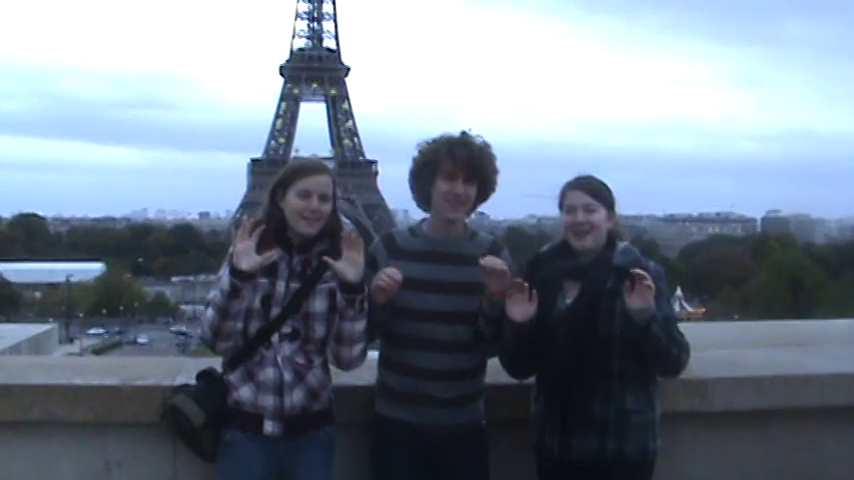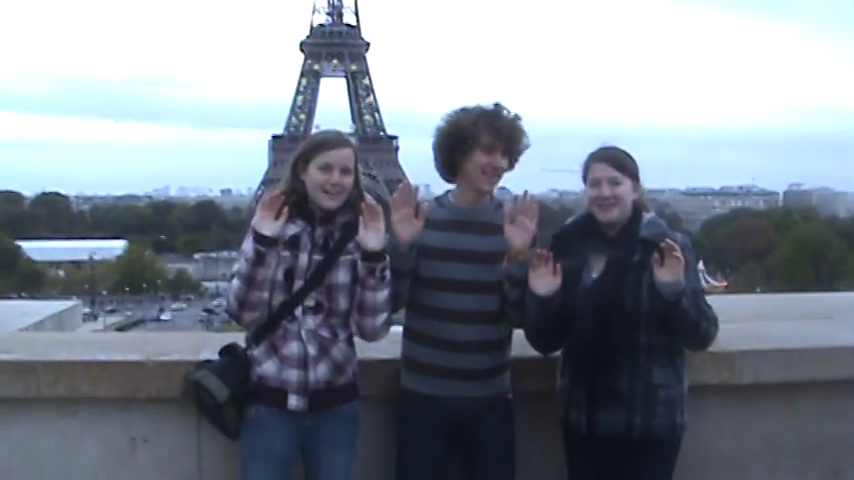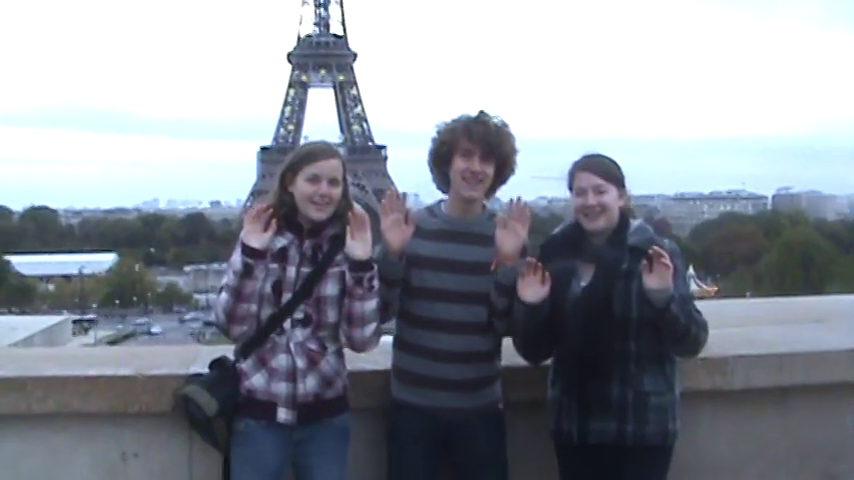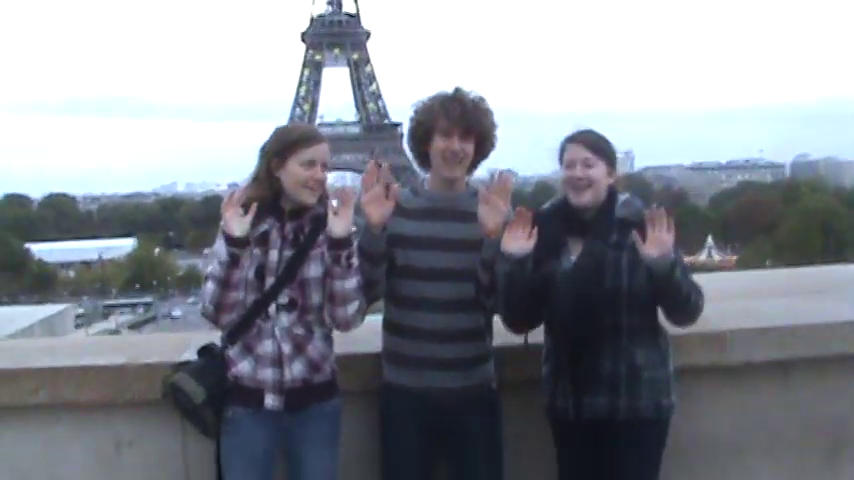
dt=1s
person 1, frame 1
left shoulder: (491, 255)
right shoulder: (390, 248)
left elbow: (491, 347)
left wrist: (496, 296)
right wrist: (378, 300)
left hip: (464, 423)
right hip: (398, 419)
person 1, frame 2
left shoulder: (515, 224)
right shoulder: (421, 218)
left elbow: (517, 316)
right elbow: (392, 301)
left wrist: (519, 254)
right wrist: (402, 246)
left hip: (490, 396)
right hip: (424, 394)
person 1, frame 3
left shoulder: (506, 235)
right shoulder: (413, 227)
left elbow: (507, 325)
right elbow: (381, 310)
left wrist: (508, 260)
right wrist: (392, 253)
left hip: (480, 407)
right hip: (414, 405)
person 1, frame 4
left shoulder: (491, 211)
right shoulder: (395, 207)
left elbow: (494, 299)
right elbow: (369, 290)
left wrist: (493, 236)
right wrist: (373, 228)
left hip: (473, 387)
right hip: (406, 387)
person 2, frame 1
left shoulder: (336, 264)
right shoulder: (250, 252)
left elbow: (348, 357)
right elbow: (218, 341)
left wrist: (353, 287)
right wrist: (238, 275)
left hip: (311, 432)
right hip: (247, 427)
person 2, frame 2
left shoulder: (358, 234)
right shoulder: (272, 225)
left elbow: (372, 328)
right elbow: (243, 313)
left wrist: (374, 255)
right wrist: (262, 243)
left hip: (335, 406)
right hip: (270, 402)
person 2, frame 3
left shoulder: (346, 247)
right shoulder: (261, 238)
left elbow: (361, 339)
right elbow: (233, 326)
left wrist: (361, 265)
right wrist: (250, 255)
left hip: (325, 418)
right hip: (259, 415)
person 2, frame 4
left shoulder: (327, 225)
right shoulder: (242, 221)
left elbow: (346, 317)
right elbow: (220, 314)
left wrist: (341, 241)
right wrist: (234, 241)
left hip: (315, 400)
right hip: (248, 400)
person 3, frame 1
left shoulder: (640, 274)
right shoulder: (544, 273)
left elbow: (673, 363)
right elbow: (520, 368)
left wrist: (645, 316)
right wrist: (518, 325)
left hip: (624, 446)
right hip: (556, 443)
person 3, frame 2
left shoulder: (667, 246)
right shoulder: (569, 246)
left elbow: (701, 336)
right elbow: (546, 342)
left wrist: (675, 290)
right wrist: (542, 299)
left hip: (651, 420)
right hip: (583, 418)
person 3, frame 3
left shoulder: (654, 254)
right shoulder: (556, 255)
left elbow: (692, 342)
right elbow: (535, 351)
left wrist: (664, 296)
right wrist: (530, 307)
left hip: (642, 426)
right hip: (574, 426)
person 3, frame 4
left shoulder: (638, 228)
right shoulder: (546, 229)
left elbow: (686, 312)
right elbow: (519, 319)
left wrist: (664, 265)
right wrist: (514, 263)
left hip: (636, 399)
right hip: (570, 400)
